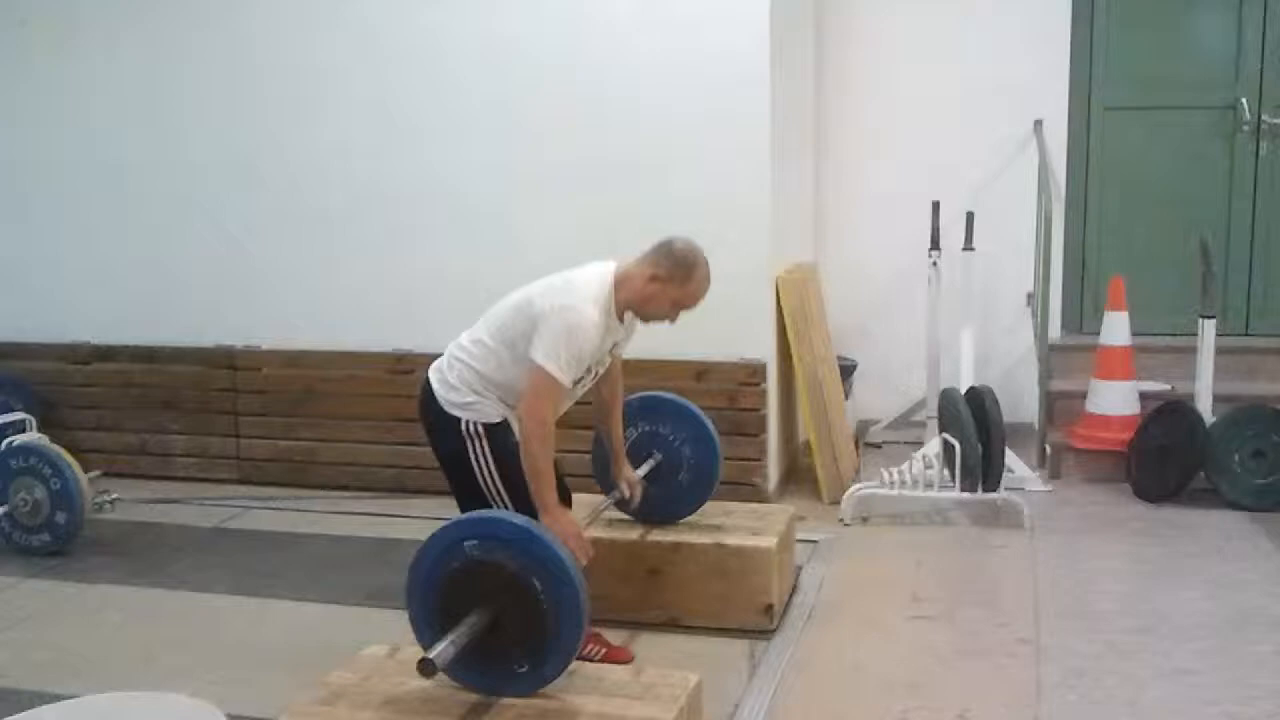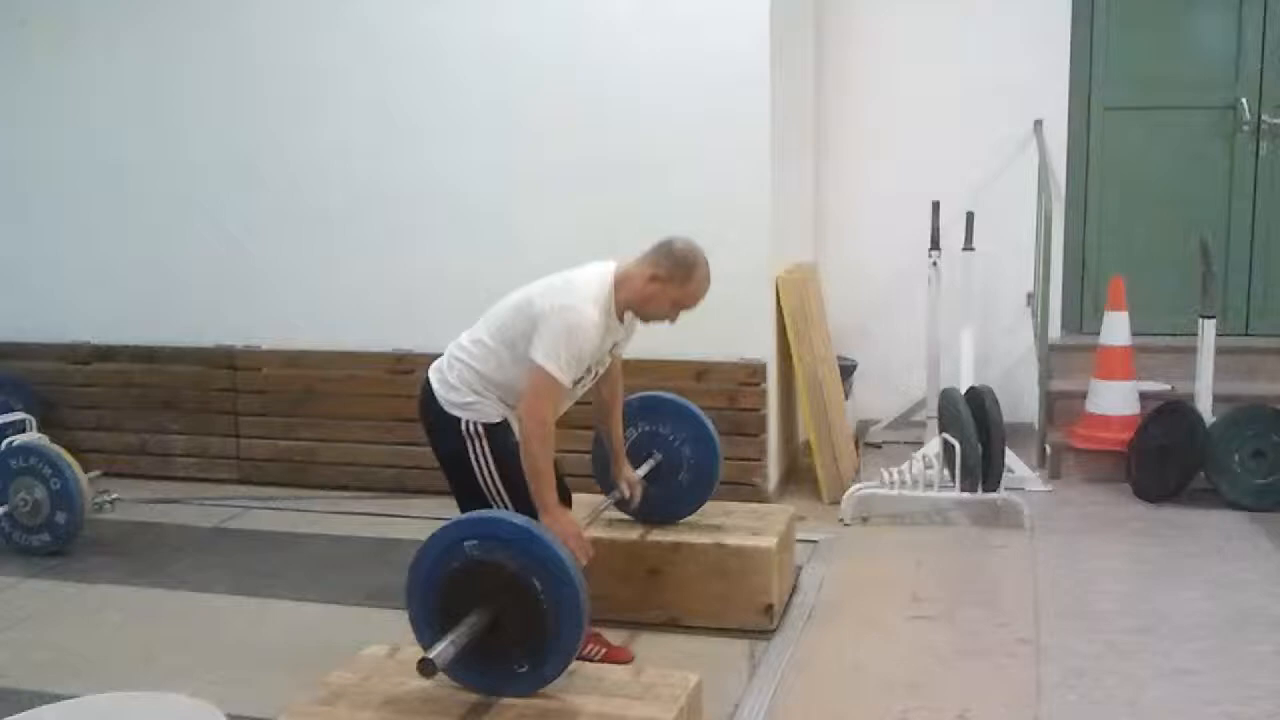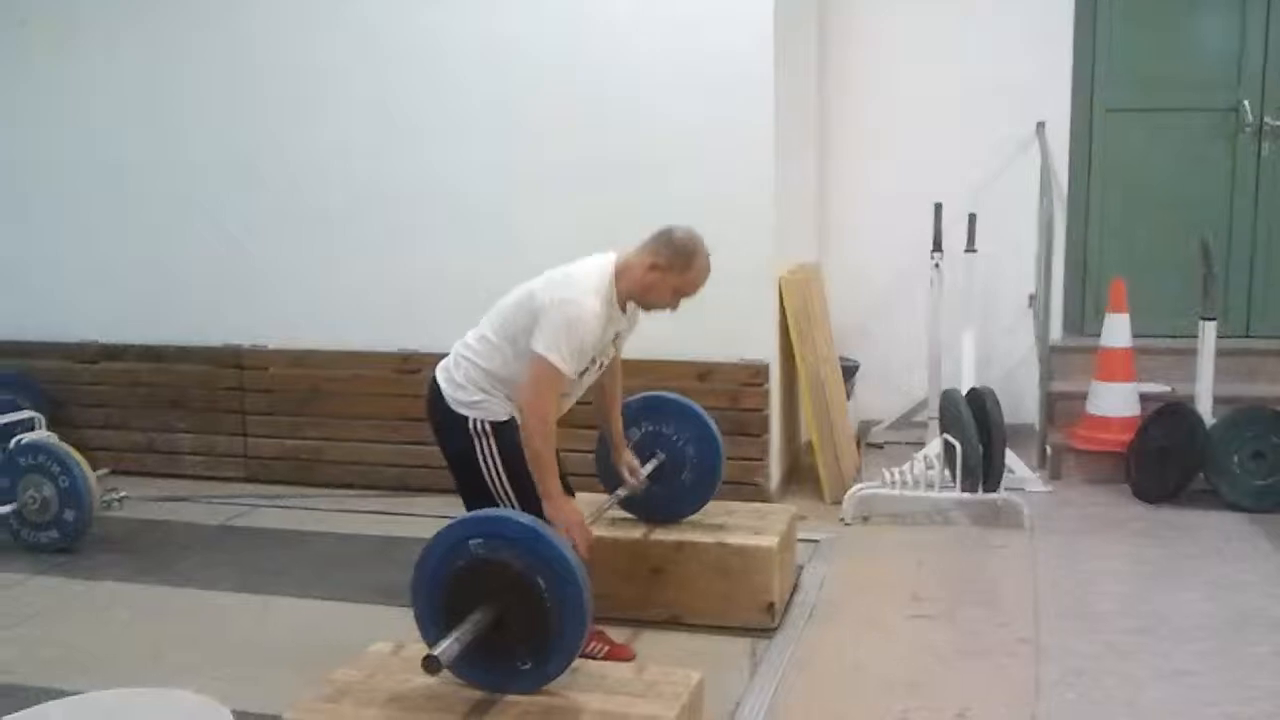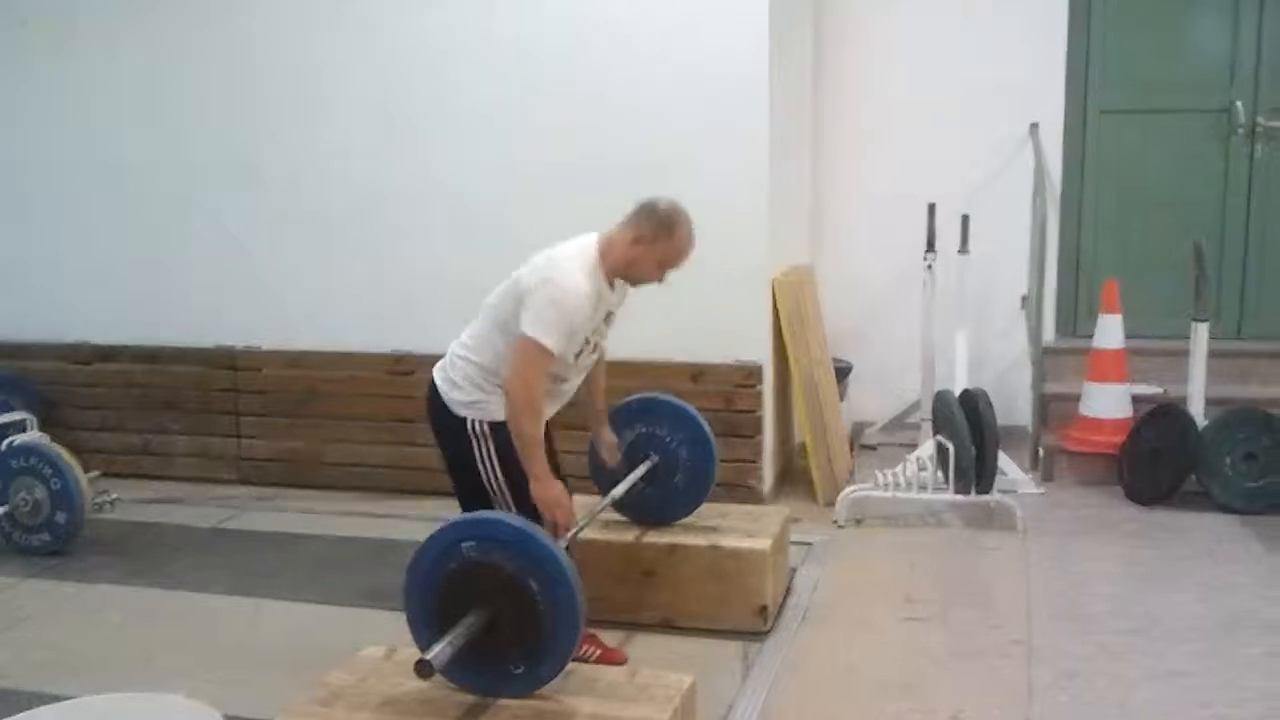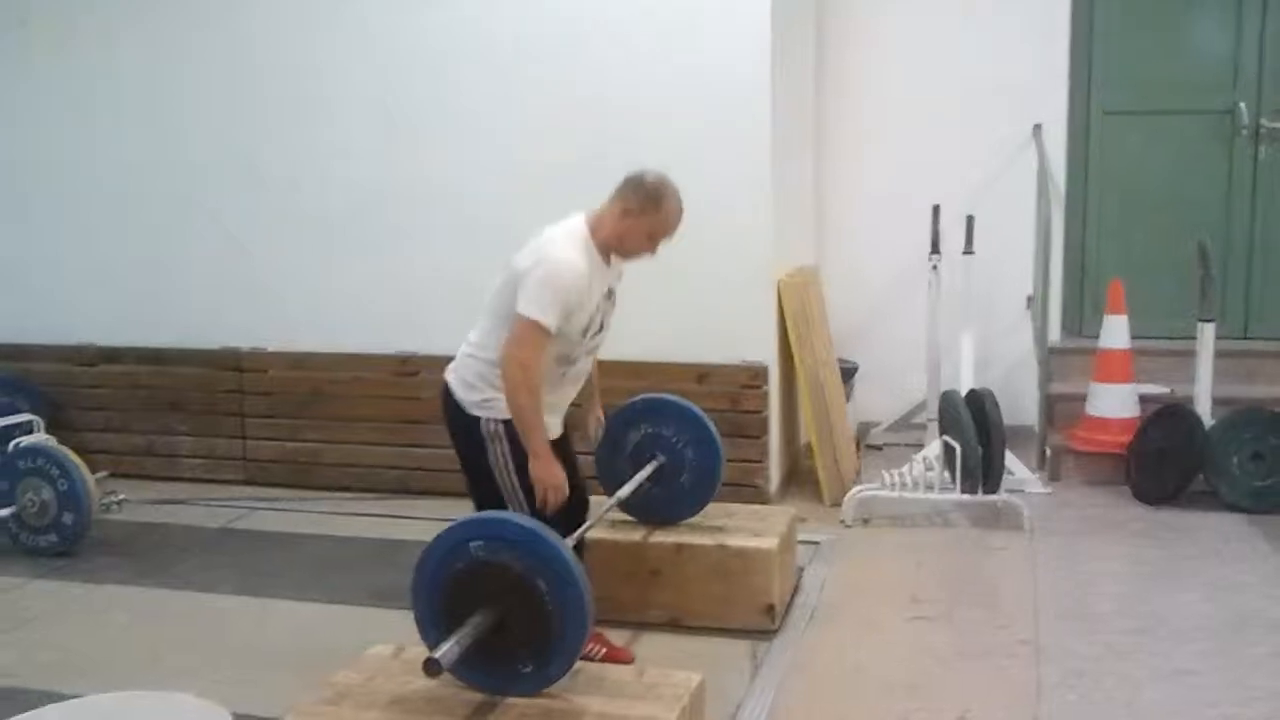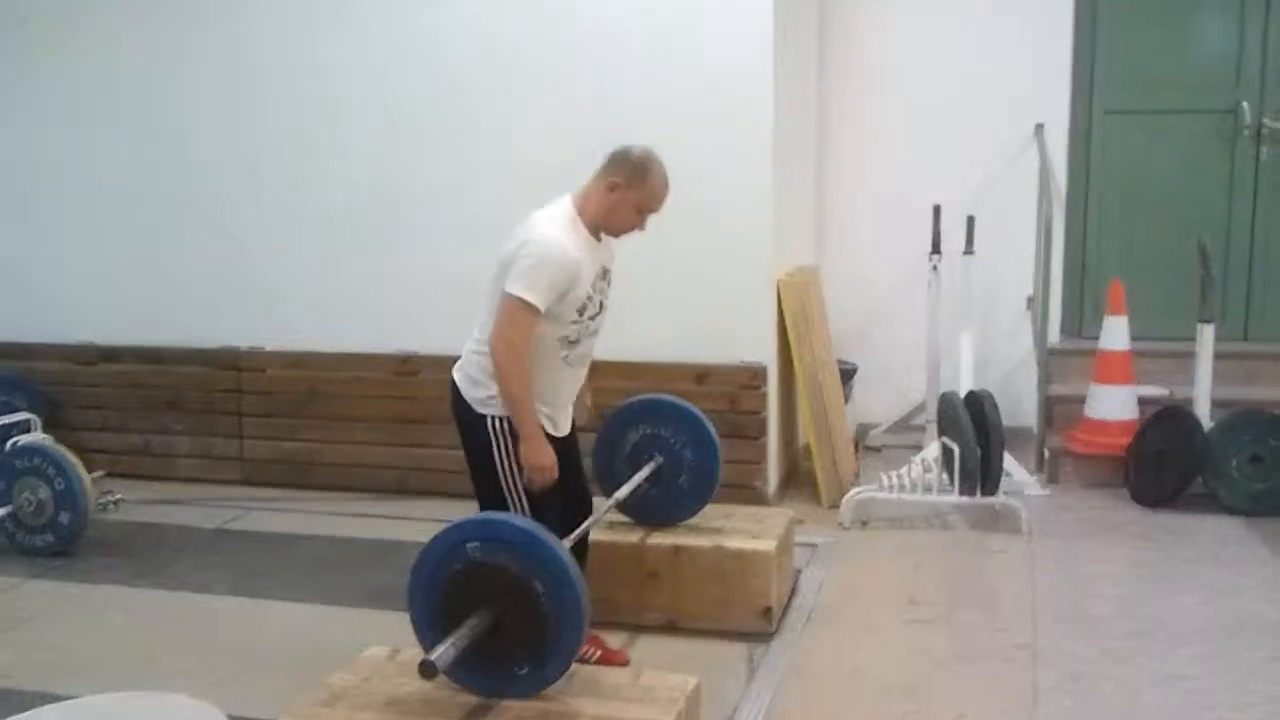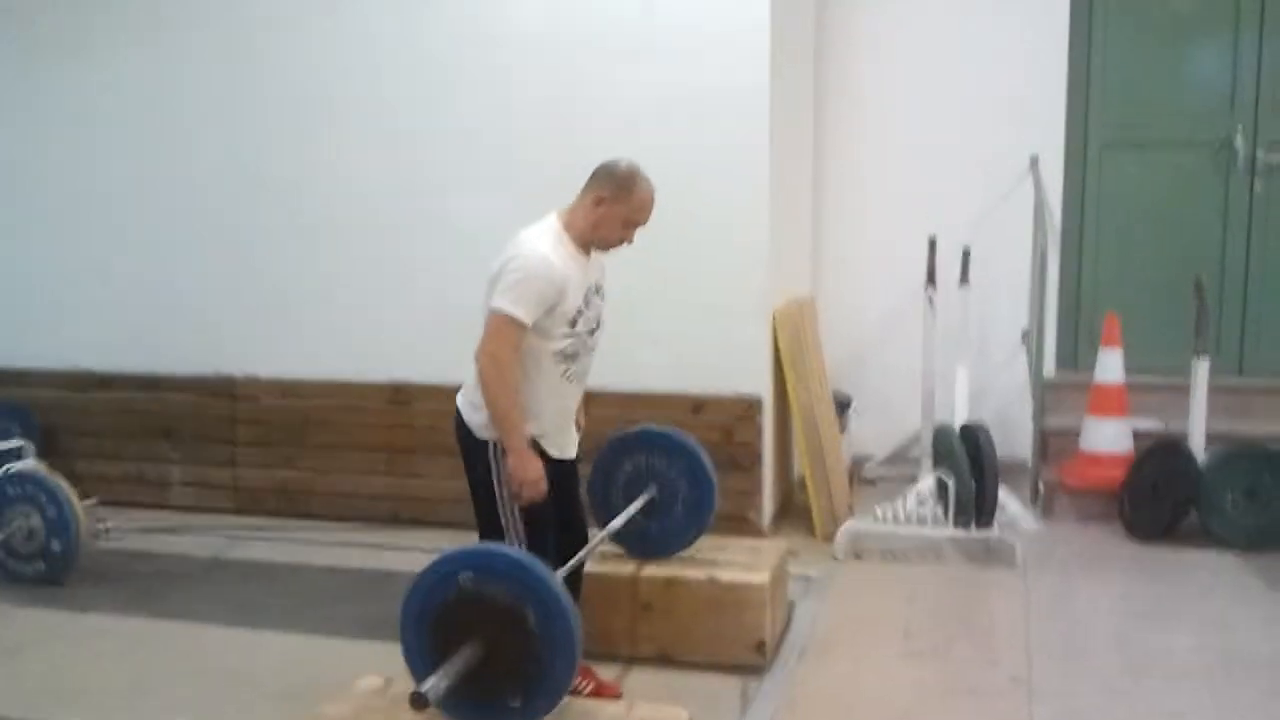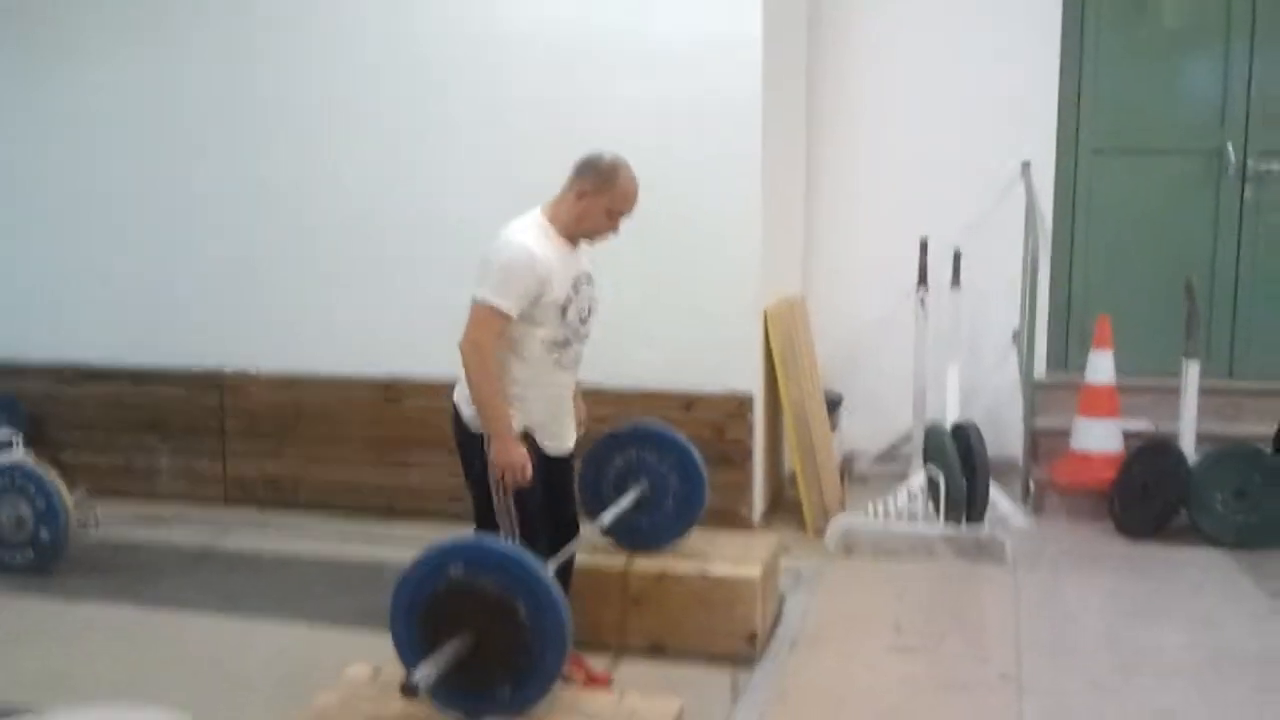
dt=0.1s
person 1, frame 1
left shoulder: (621, 300)
right shoulder: (579, 313)
left elbow: (607, 379)
right elbow: (536, 415)
left wrist: (620, 461)
right wrist: (550, 511)
left hip: (499, 400)
right hip: (464, 406)
left knee: (555, 509)
person 1, frame 2
left shoulder: (621, 301)
right shoulder: (579, 313)
left elbow: (607, 379)
right elbow: (536, 416)
left wrist: (620, 461)
right wrist: (550, 511)
left hip: (499, 401)
right hip: (464, 406)
left knee: (555, 512)
person 1, frame 3
left shoulder: (624, 295)
right shoulder: (581, 305)
left elbow: (608, 369)
right elbow: (535, 405)
left wrist: (620, 446)
right wrist: (554, 497)
left hip: (506, 401)
right hip: (471, 405)
left knee: (563, 526)
person 1, frame 4
left shoulder: (611, 274)
right shoulder: (567, 284)
left elbow: (591, 351)
right elbow: (521, 384)
left wrist: (600, 424)
right wrist: (541, 478)
left hip: (505, 401)
right hip: (471, 405)
left knee: (553, 519)
person 1, frame 5
left shoulder: (605, 254)
right shoulder: (562, 263)
right elbow: (517, 362)
left wrist: (593, 398)
right wrist: (540, 457)
left hip: (538, 408)
right hip: (490, 407)
left knee: (568, 519)
person 1, frame 6
left shoulder: (597, 235)
right shoulder: (551, 243)
right elbow: (507, 341)
left wrist: (579, 384)
right wrist: (529, 438)
left hip: (550, 405)
right hip: (496, 406)
left knee: (572, 518)
person 1, frame 7
left shoulder: (587, 254)
right shoulder: (537, 258)
right elbow: (493, 356)
left wrist: (574, 406)
right wrist: (517, 452)
left hip: (553, 433)
right hip: (504, 437)
left knee: (567, 550)
person 1, frame 8
left shoulder: (572, 248)
right shoulder: (522, 250)
right elbow: (477, 345)
left wrist: (572, 399)
right wrist: (503, 438)
left hip: (550, 427)
right hip: (501, 428)
left knee: (559, 543)
